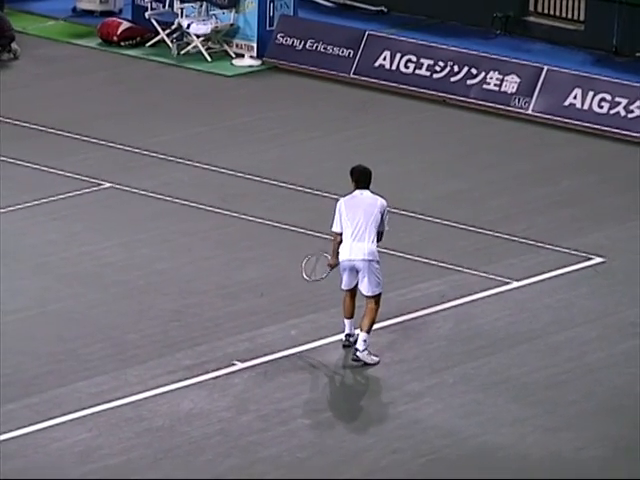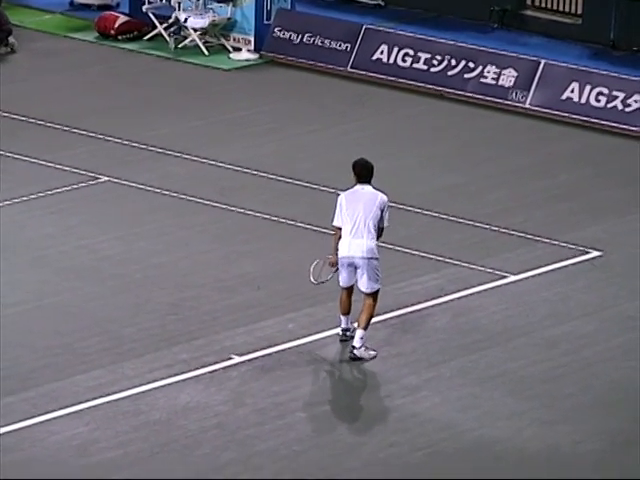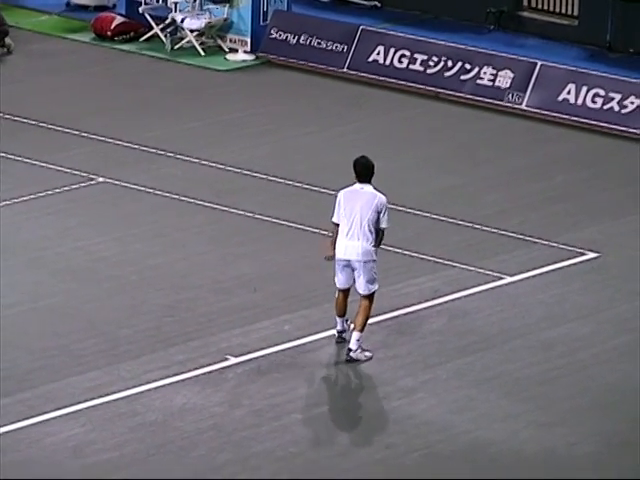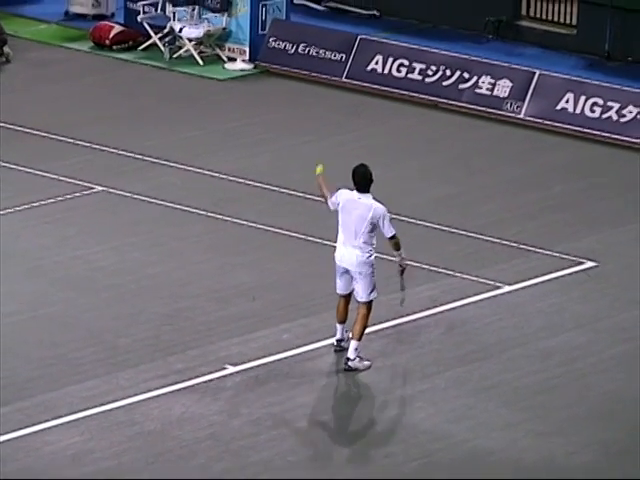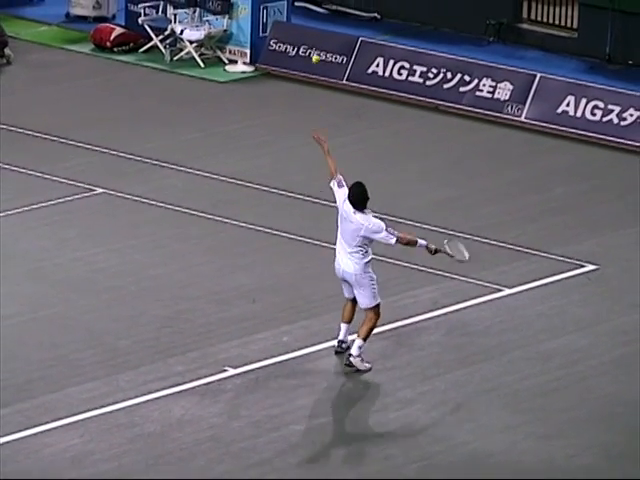
dt=0.2s
person 1, frame 1
left shoulder: (343, 203)
right shoulder: (380, 203)
left elbow: (337, 237)
left wrist: (334, 257)
left hip: (346, 255)
right hip: (368, 256)
left knee: (349, 292)
right knee: (373, 302)
left ankle: (348, 335)
right ankle: (361, 347)
person 1, frame 2
left shoulder: (344, 197)
right shoulder: (381, 199)
left elbow: (338, 231)
right elbow: (379, 232)
left wrist: (334, 255)
left hip: (345, 251)
right hip: (367, 252)
left knee: (346, 290)
right knee: (370, 298)
left ankle: (345, 329)
right ankle: (358, 345)
person 1, frame 3
left shoulder: (343, 194)
right shoulder: (380, 200)
right elbow: (380, 233)
left wrist: (332, 248)
right wrist: (372, 248)
left hip: (343, 251)
right hip: (364, 254)
left knee: (342, 292)
right knee: (366, 300)
left ankle: (341, 331)
right ankle: (354, 347)
person 1, frame 4
left shoulder: (343, 196)
right shoulder: (378, 209)
left elbow: (327, 197)
right elbow: (392, 238)
left wrist: (320, 177)
right wrist: (401, 258)
left hip: (341, 257)
right hip: (362, 261)
left knee: (343, 298)
right knee: (364, 308)
left ankle: (340, 339)
right ankle: (352, 357)
person 1, frame 5
left shoulder: (344, 203)
right shoulder: (371, 225)
left elbow: (334, 175)
right elbow: (400, 239)
left wrist: (325, 148)
right wrist: (426, 245)
left hip: (340, 265)
right hip: (359, 270)
left knee: (351, 300)
right knee: (372, 314)
left ankle: (342, 341)
right ankle: (355, 354)
